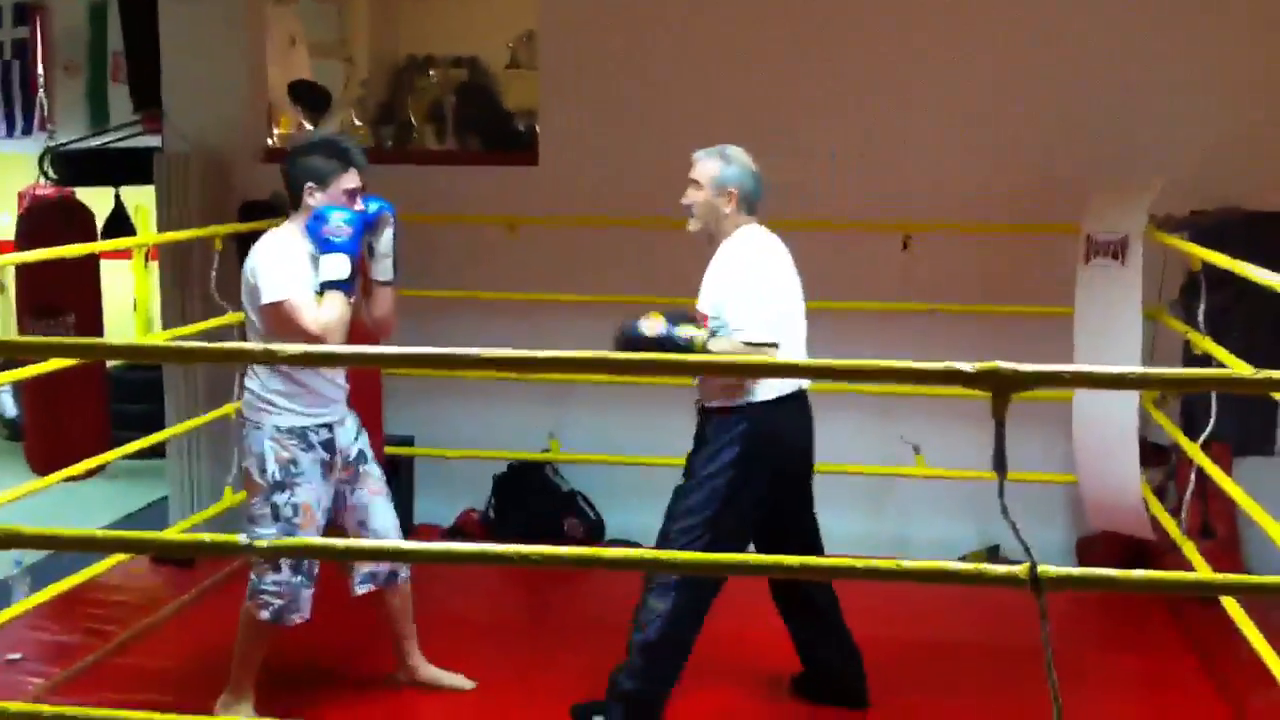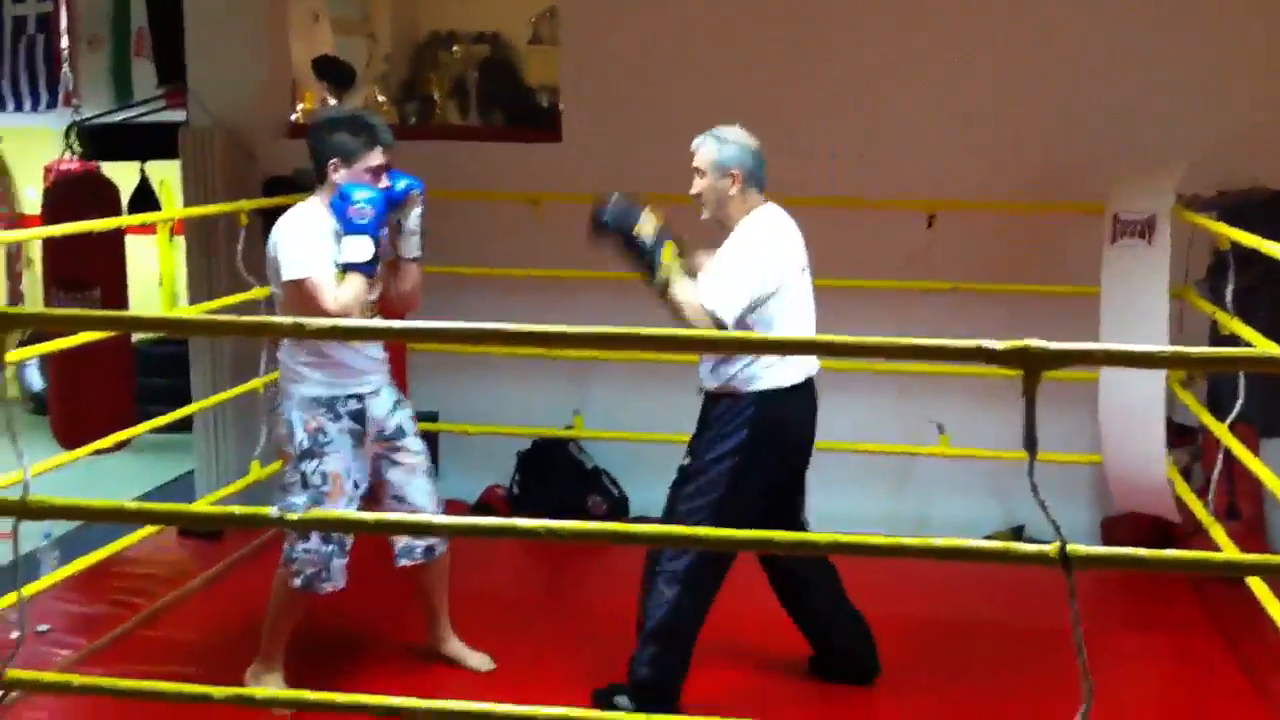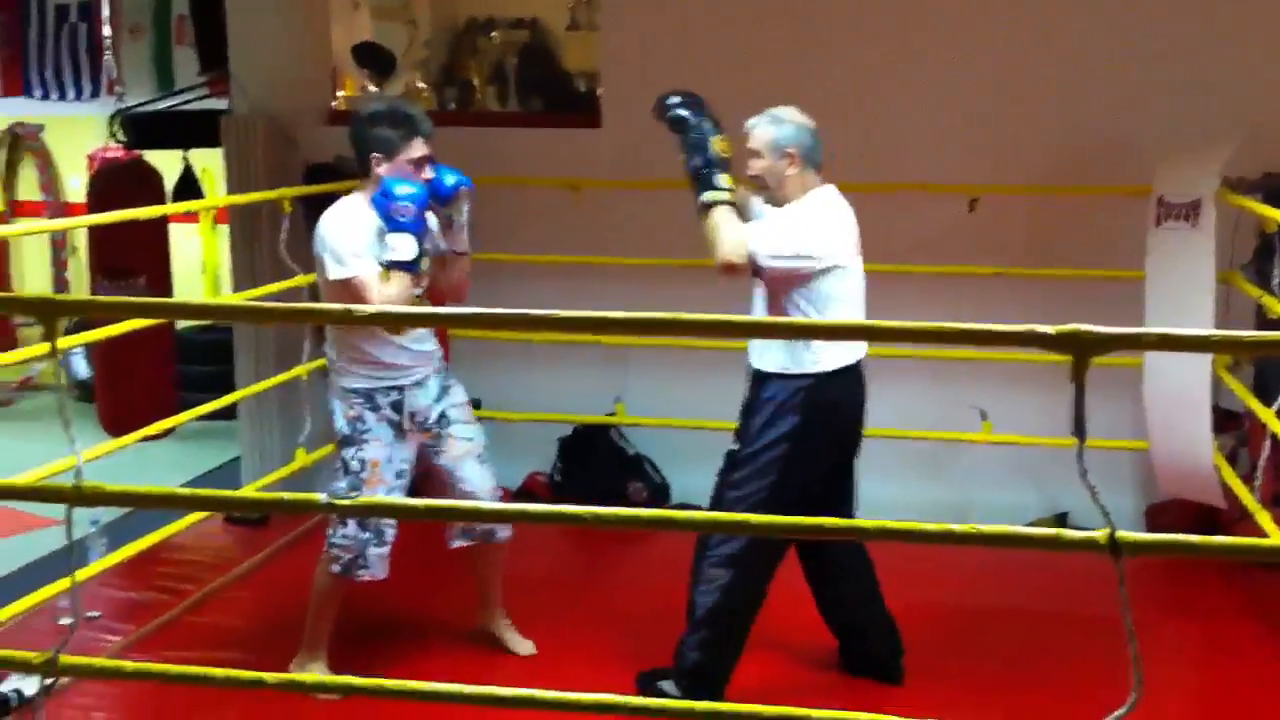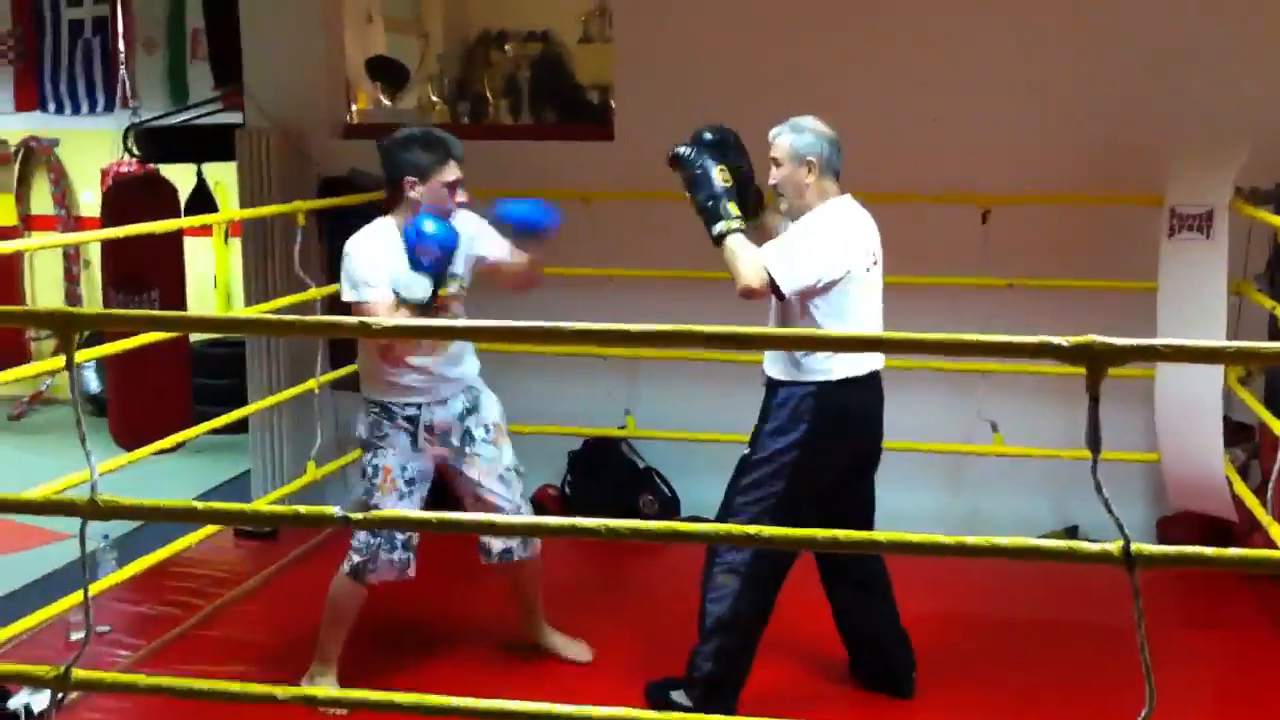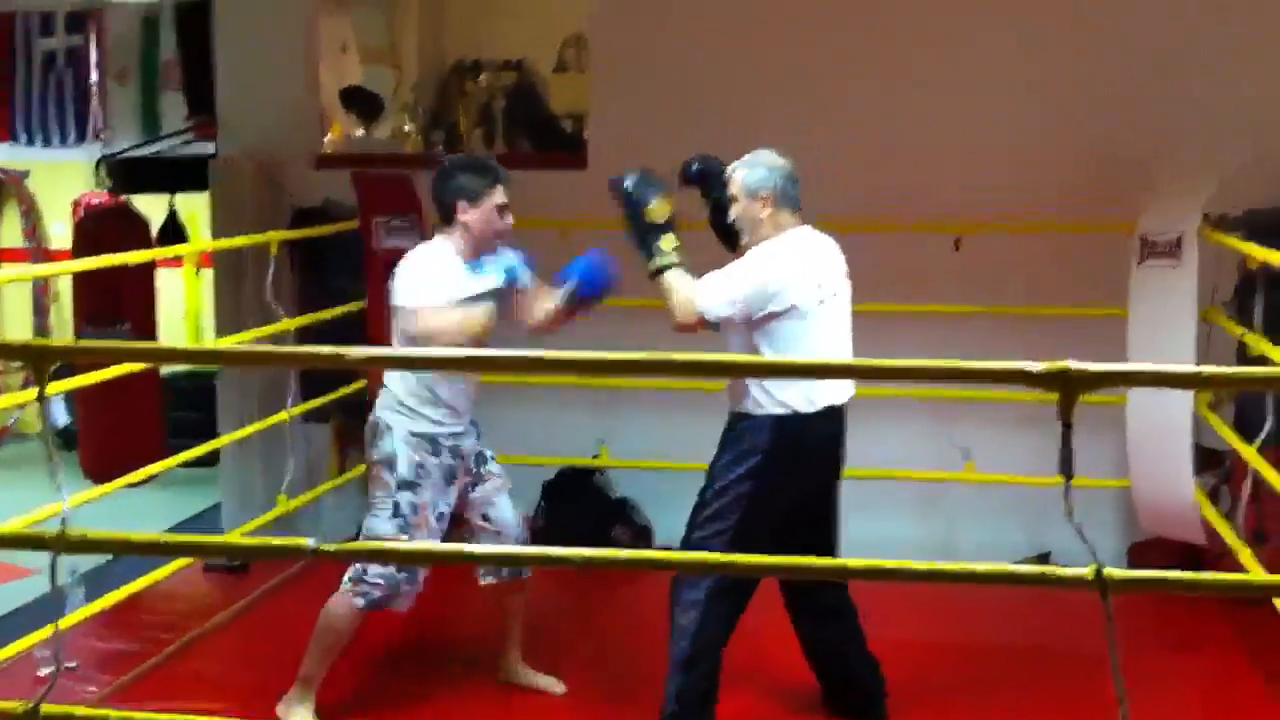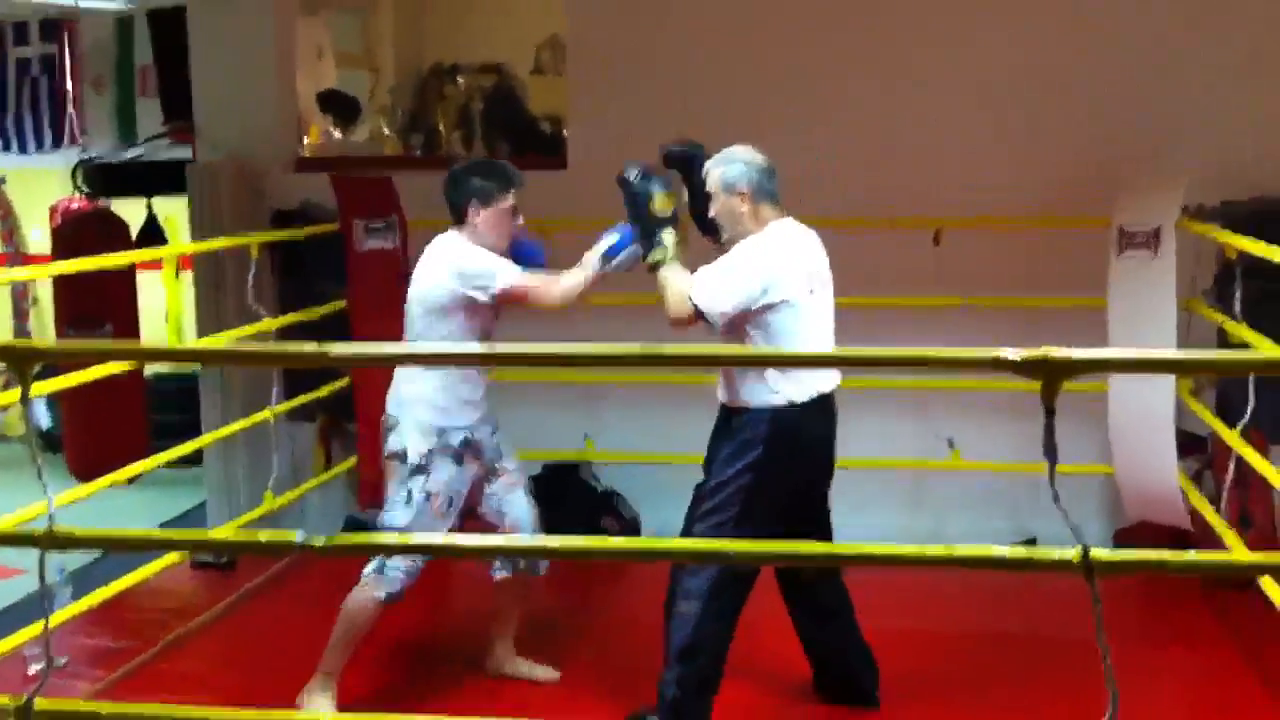
dt=0.2s
person 1, frame 1
left shoulder: (740, 260)
right shoulder: (759, 248)
left elbow: (754, 353)
left wrist: (675, 337)
right wrist: (680, 330)
left hip: (747, 427)
right hip: (784, 420)
left knee: (683, 562)
right knee: (793, 553)
person 1, frame 2
left shoulder: (758, 242)
right shoulder: (769, 226)
left elbow: (701, 317)
right elbow: (719, 285)
left wrist: (655, 250)
right wrist: (656, 241)
left hip: (753, 412)
right hip: (785, 405)
left knee: (685, 547)
right knee: (784, 537)
left ankle: (651, 690)
right ankle: (849, 652)
person 1, frame 3
left shoulder: (815, 220)
right shoulder: (813, 210)
left elbow: (731, 252)
right elbow: (749, 215)
left wrist: (708, 171)
right wrist: (716, 174)
left hip: (800, 398)
right hip: (830, 392)
left knee: (735, 534)
right knee: (827, 528)
left ankle: (697, 676)
right ankle: (874, 650)
person 1, frame 4
left shoulder: (828, 228)
right shoulder: (843, 219)
left elbow: (753, 279)
right elbow: (779, 242)
left wrist: (717, 203)
right wrist: (739, 184)
left hip: (814, 404)
right hip: (851, 400)
left knee: (745, 540)
right knee: (847, 537)
right ankle: (886, 663)
person 1, frame 5
left shoulder: (776, 263)
right shoulder: (821, 251)
left elbow: (688, 312)
left wrist: (656, 236)
right wrist: (719, 208)
left hip: (773, 438)
right hip: (818, 431)
left knee: (705, 576)
right knee: (813, 570)
person 1, frame 6
left shoulder: (764, 257)
right shoulder: (800, 240)
left elbow: (681, 307)
right elbow: (737, 275)
left wrist: (658, 231)
right wrist: (695, 186)
left hip: (767, 429)
right hip: (810, 421)
left knee: (705, 569)
right knee: (808, 558)
person 2, frame 1
left shoulder: (328, 248)
right shoulder: (274, 254)
left elbow: (379, 324)
right elbow: (324, 335)
left wrist: (380, 253)
right wrist: (339, 263)
left hip: (336, 422)
right hip: (285, 432)
left knee: (386, 542)
right knee: (282, 576)
left ankle: (414, 662)
person 2, frame 2
left shoulder: (361, 219)
right shoulder: (298, 230)
left elbow: (405, 297)
right elbow: (341, 314)
left wrist: (408, 229)
right wrist: (361, 241)
left hip: (377, 393)
right hip: (319, 405)
left knee: (423, 513)
right knee: (316, 544)
left ankle: (443, 634)
right ankle: (266, 666)
person 2, frame 3
left shoulder: (415, 208)
right shoulder: (341, 225)
left elbow: (453, 289)
right elbow: (387, 312)
left wrist: (456, 221)
right wrist: (403, 239)
left hip: (430, 381)
right hip: (368, 396)
left knee: (481, 499)
right knee: (358, 534)
left ankle: (494, 617)
right ankle: (311, 655)
person 2, frame 4
left shoulder: (463, 226)
right shoulder: (367, 249)
left elbow: (520, 277)
right elbow: (391, 347)
left wrist: (525, 248)
right wrist: (423, 277)
left hip: (464, 399)
right hip: (396, 414)
left knee: (511, 519)
right knee: (377, 544)
left ankle: (539, 626)
right ankle: (322, 669)
person 2, frame 5
left shoulder: (490, 260)
right shoulder: (425, 271)
left elbow: (537, 317)
right elbow: (446, 337)
left wrist: (573, 293)
right wrist: (493, 287)
left hip: (460, 434)
right hip: (410, 439)
left knee: (510, 539)
right knee: (379, 574)
left ankle: (511, 661)
person 2, frame 6
left shoulder: (472, 258)
right shoulder: (459, 261)
left elbow: (479, 325)
right elbow: (553, 294)
right wrist: (604, 252)
left hip: (471, 426)
right hip: (425, 431)
left knee: (520, 531)
right knee: (397, 564)
left ankle: (502, 652)
right ankle: (321, 687)
